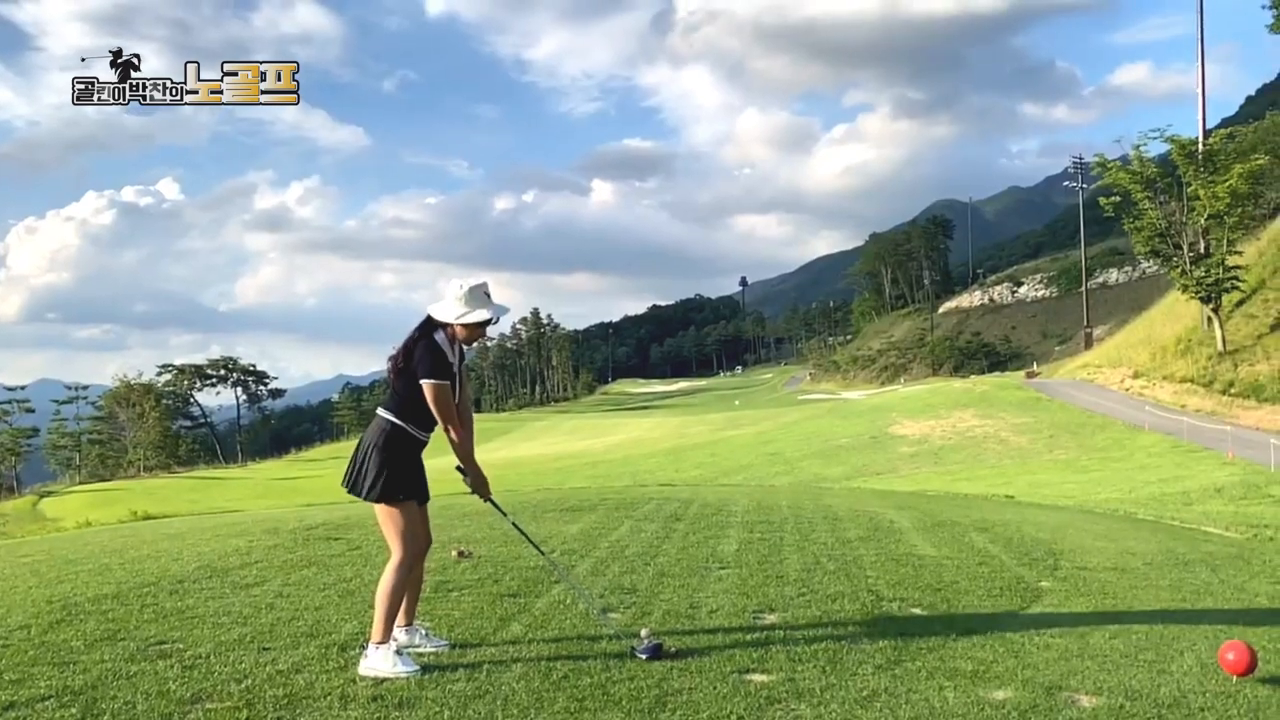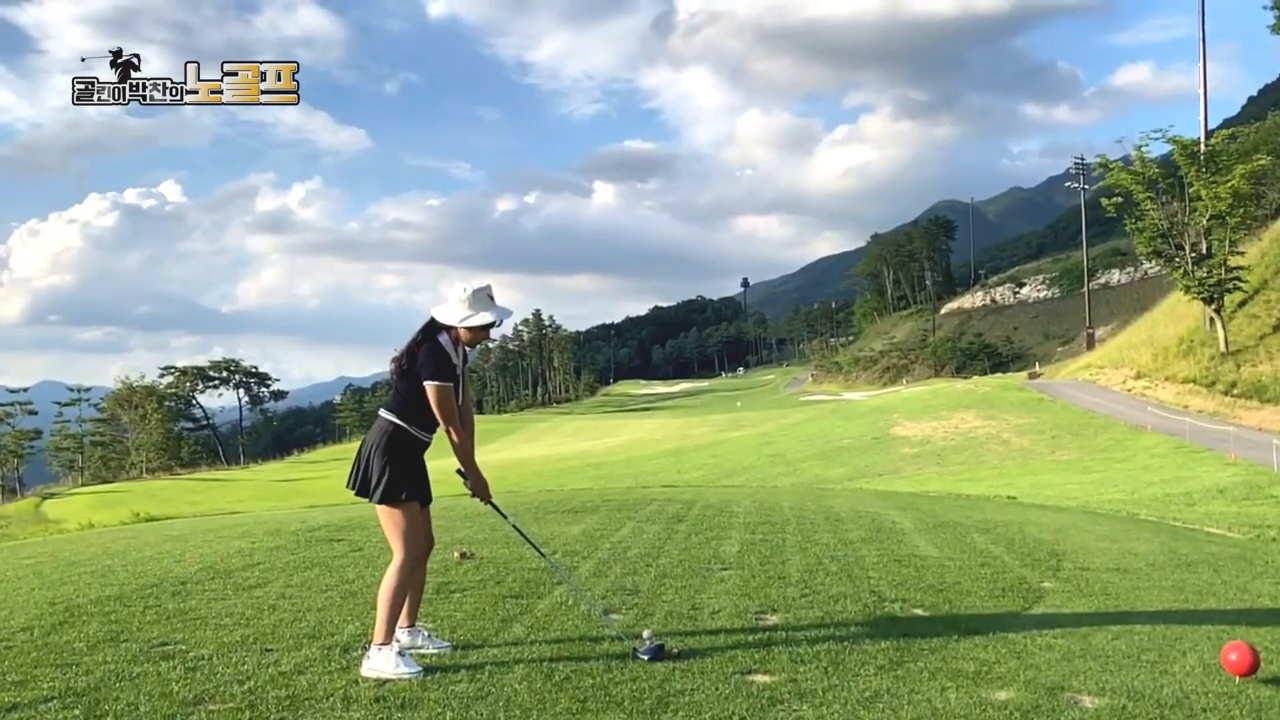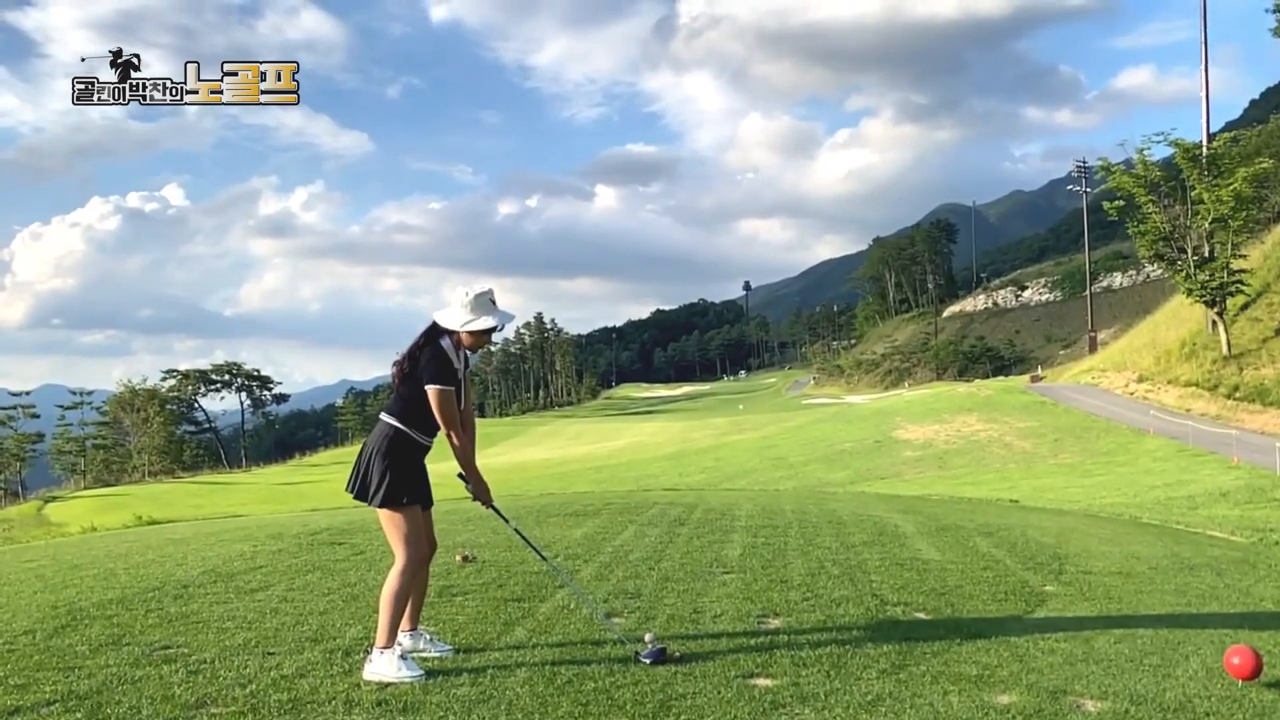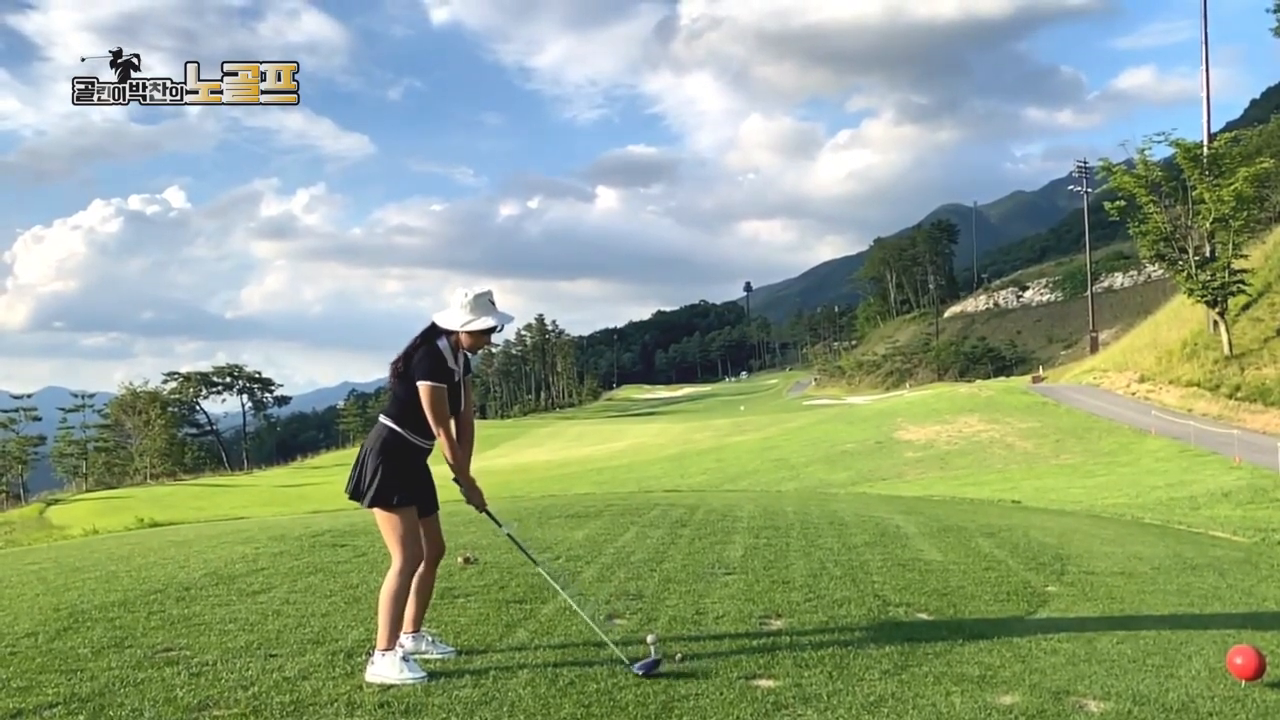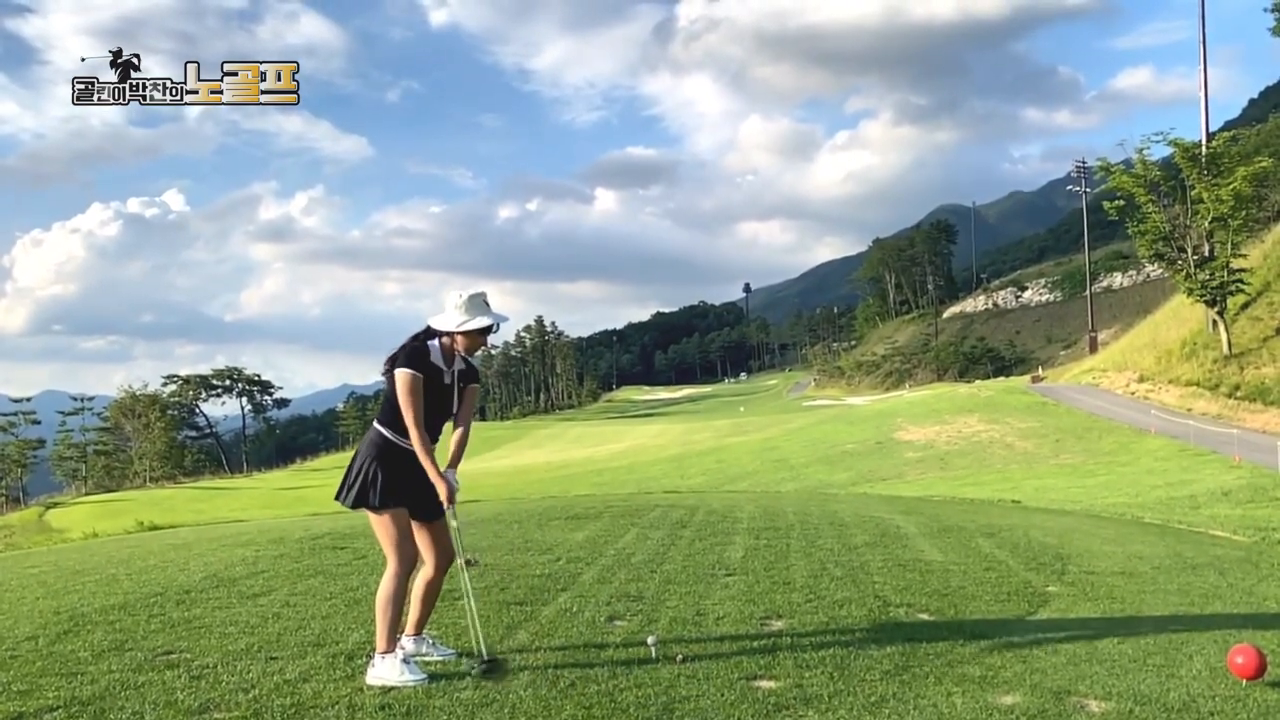
dt=1s
person 1, frame 1
left shoulder: (454, 350)
right shoulder: (430, 353)
left elbow: (464, 410)
right elbow: (449, 425)
left wrist: (471, 466)
right wrist: (474, 473)
left hip: (405, 452)
right hip: (388, 451)
left knee: (420, 544)
right knee: (406, 551)
left ankle: (405, 629)
right ankle: (377, 650)
person 1, frame 2
left shoulder: (456, 352)
right shoulder: (433, 355)
left elbow: (466, 414)
right elbow: (452, 427)
left wrist: (471, 470)
right wrist: (475, 476)
left hip: (407, 453)
right hip: (390, 451)
left knee: (423, 544)
right knee: (407, 552)
left ankle: (407, 630)
right ankle: (379, 651)
person 1, frame 3
left shoulder: (457, 356)
right shoulder: (435, 359)
left elbow: (467, 419)
right elbow: (452, 431)
left wrist: (471, 474)
right wrist: (476, 480)
left hip: (408, 457)
right hip: (391, 455)
left knee: (425, 548)
right knee: (410, 554)
left ankle: (409, 634)
right ankle: (381, 654)
person 1, frame 4
left shoulder: (460, 361)
right shoulder: (429, 359)
left elbow: (465, 422)
right elbow: (442, 432)
left wrist: (465, 475)
right wrist: (467, 484)
left hip: (411, 461)
right hip: (388, 458)
left knee: (433, 550)
right knee: (408, 556)
left ankle: (411, 636)
right ankle: (383, 657)
person 1, frame 5
left shoulder: (467, 372)
right shoulder: (415, 356)
left elbow: (462, 425)
right elbow: (413, 425)
left wrist: (450, 472)
right wrist: (437, 478)
left hip: (416, 467)
right hip: (383, 461)
left knee: (441, 557)
right knee: (403, 558)
left ankle: (412, 638)
right ankle: (383, 660)
